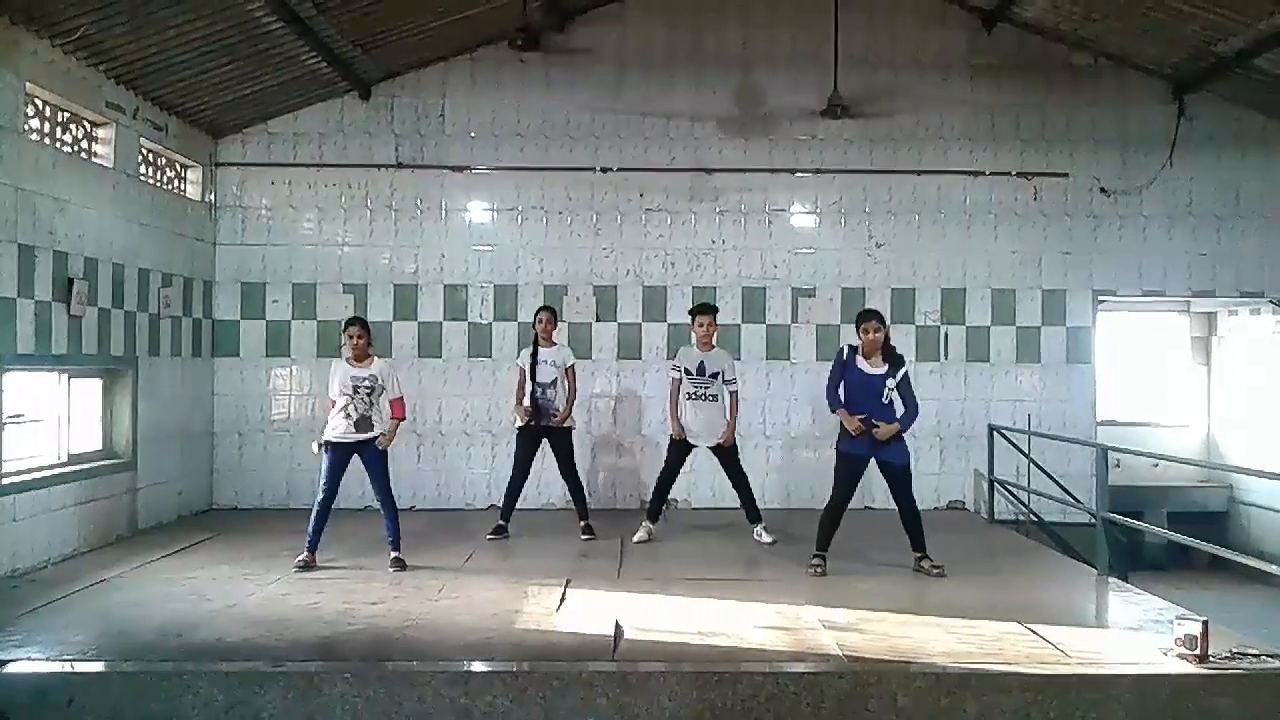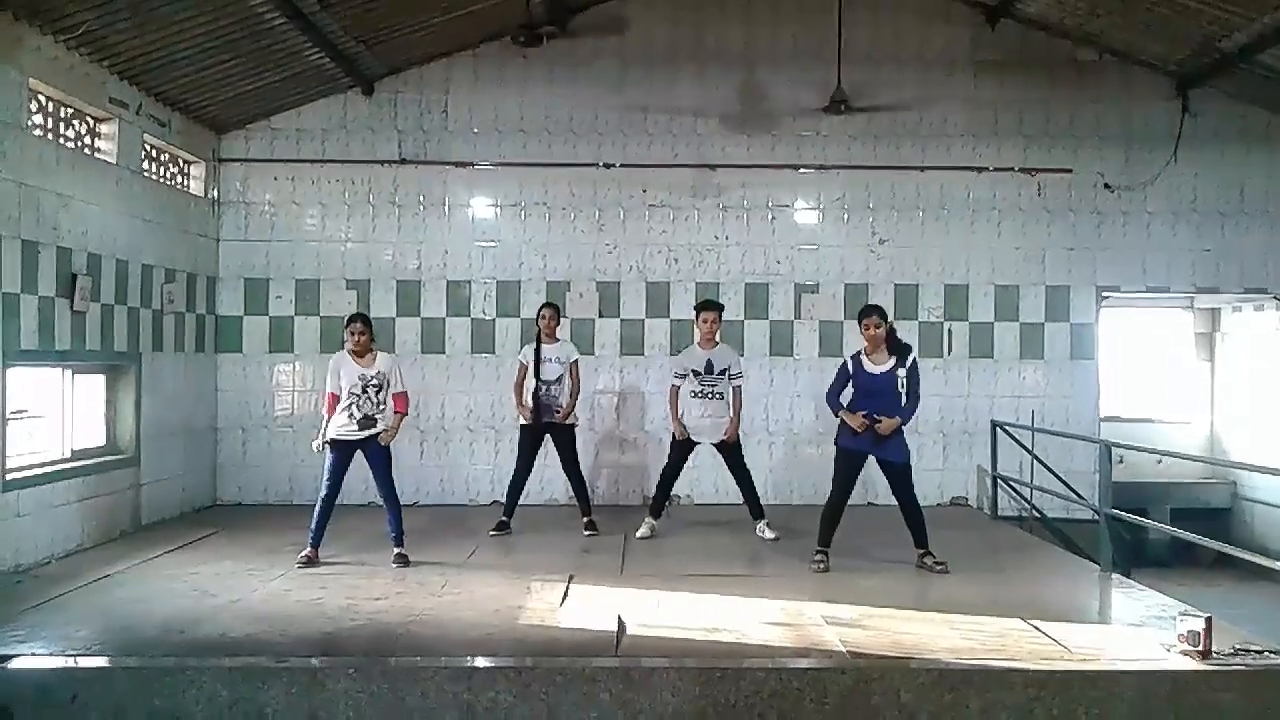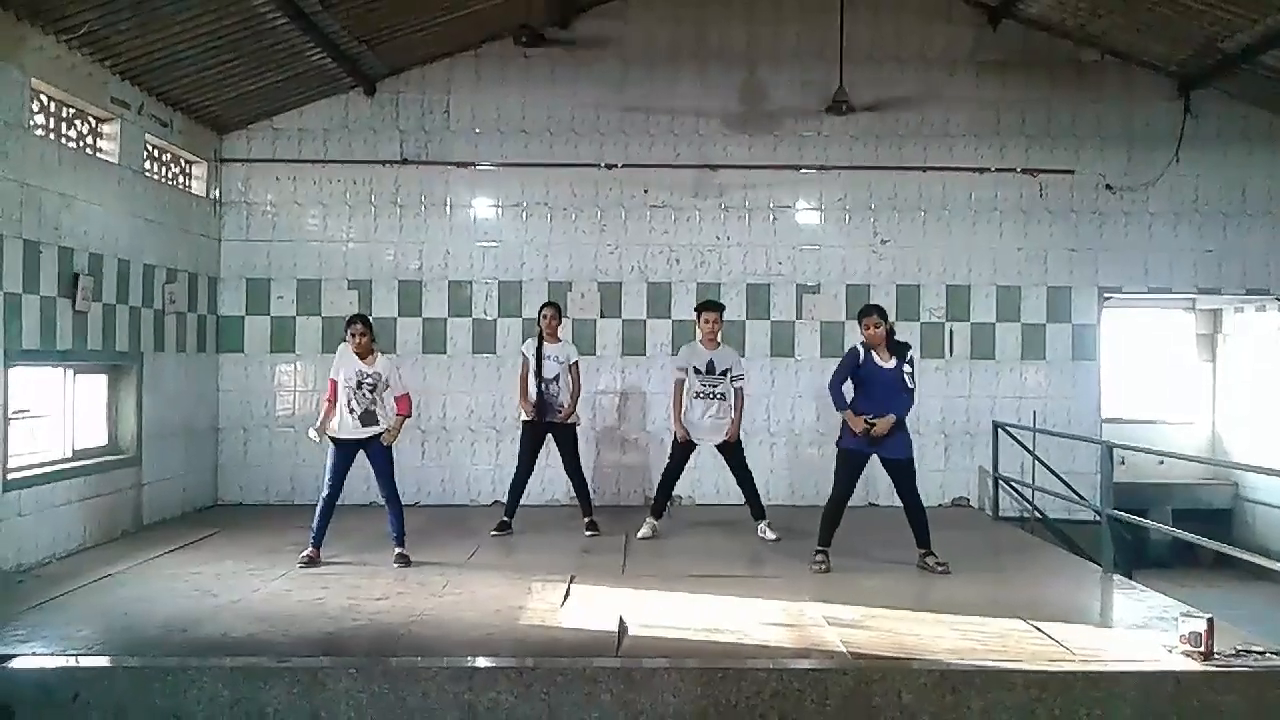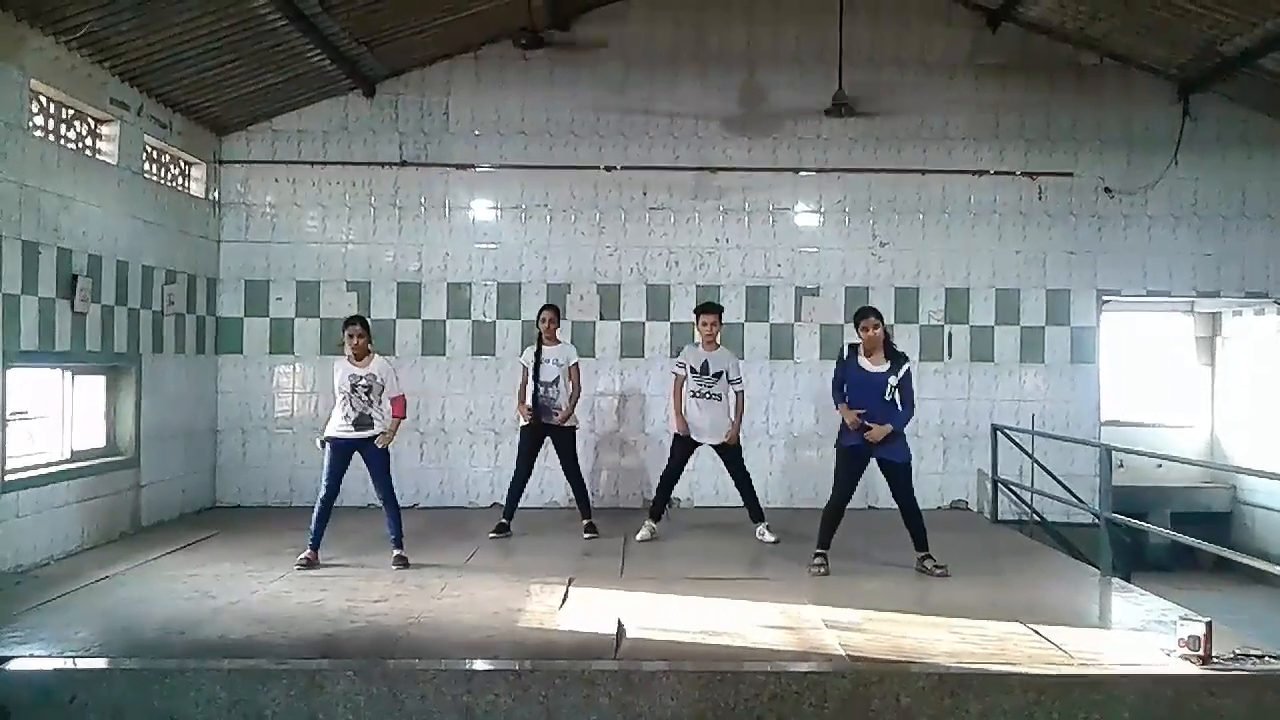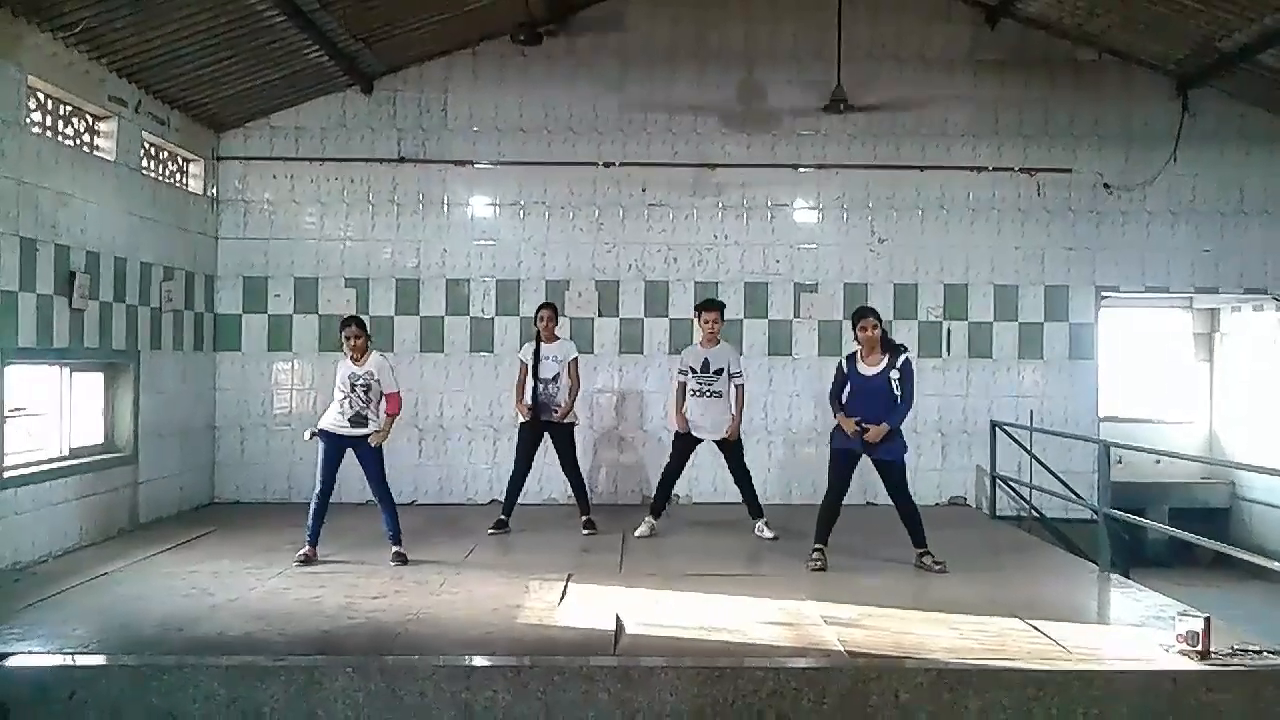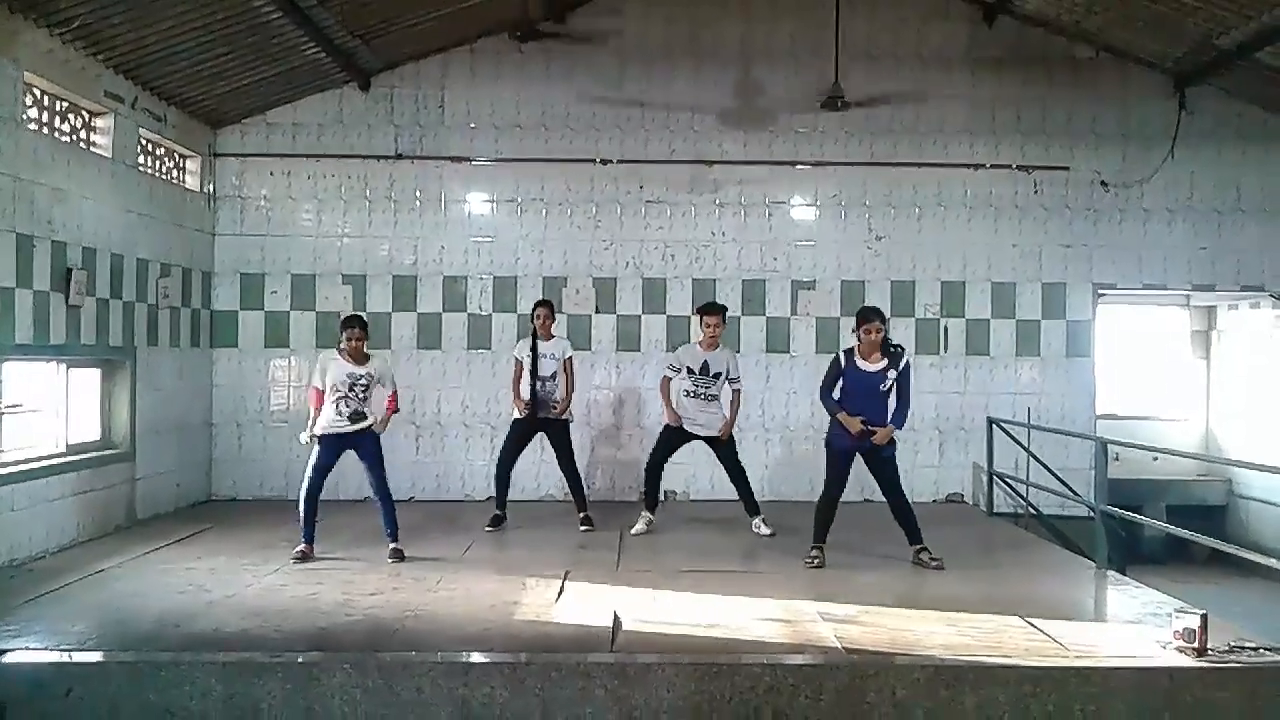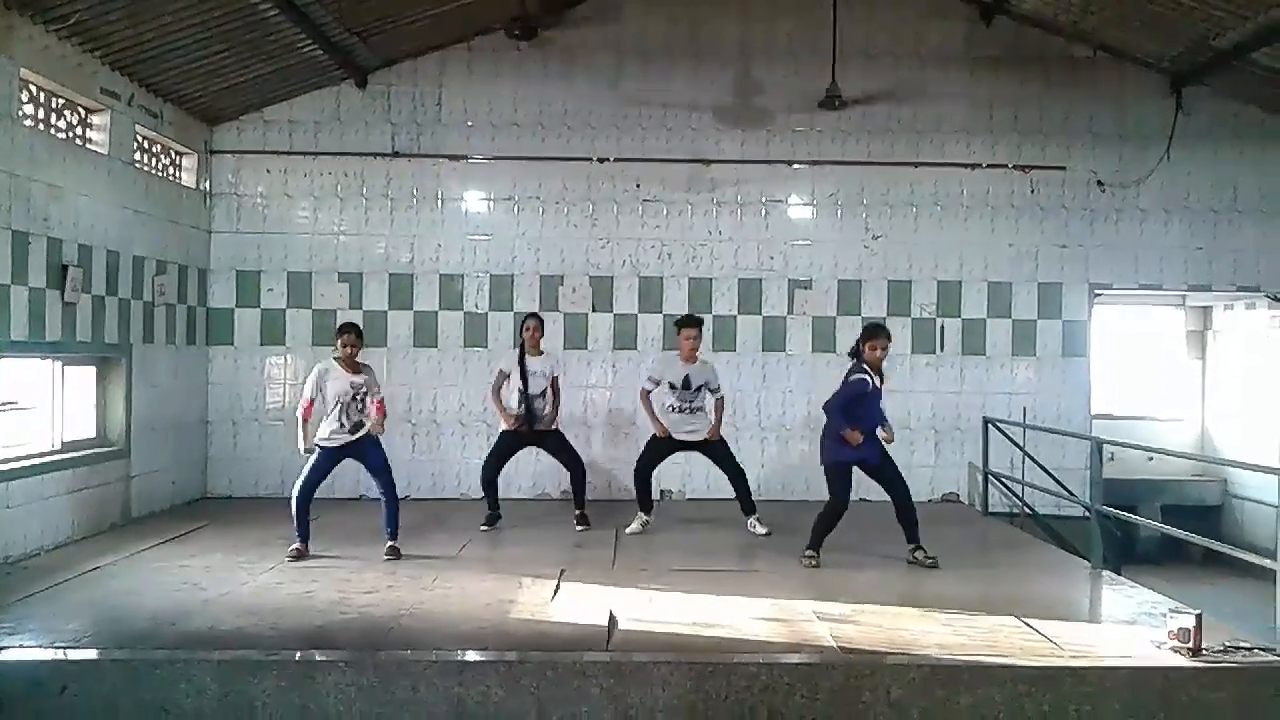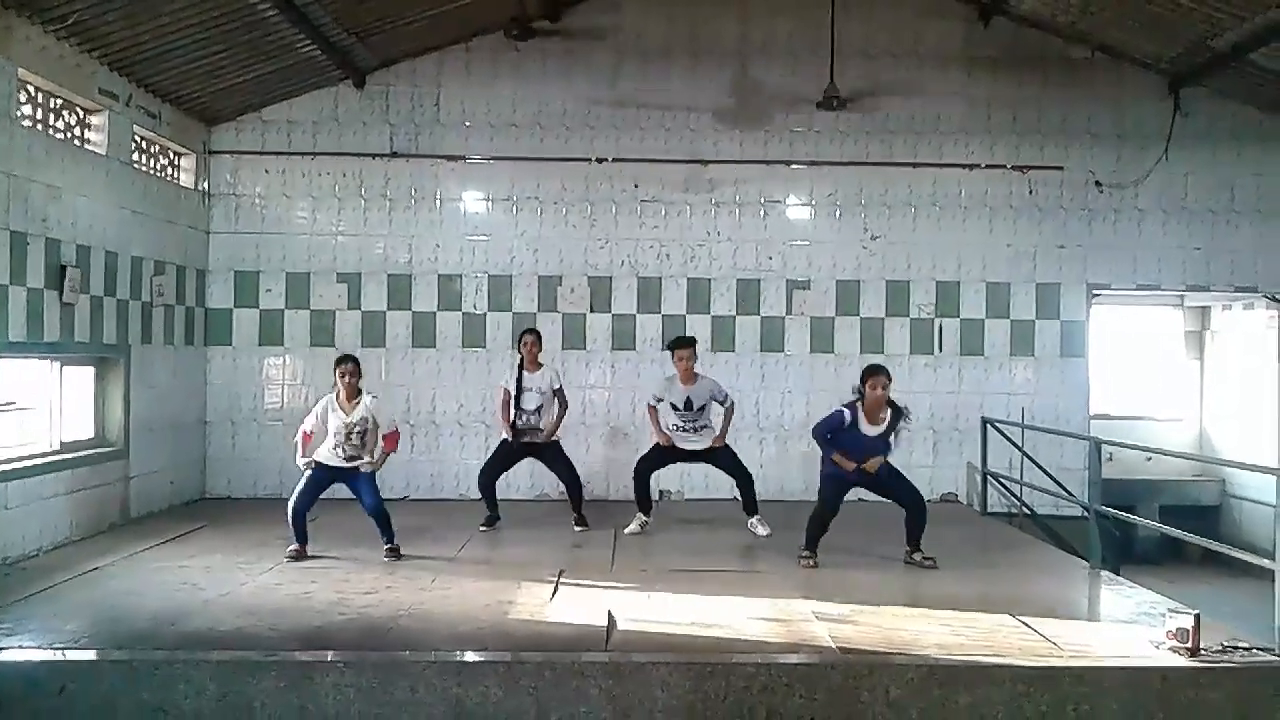
dt=0.2s
person 1, frame 1
left shoulder: (896, 365)
right shoulder: (847, 356)
left elbow: (911, 406)
right elbow: (832, 390)
left wrist: (895, 427)
right wrist: (845, 418)
left hip: (890, 440)
right hip: (854, 439)
left knee: (906, 500)
right knee: (839, 499)
left ankle: (921, 556)
right ankle: (819, 555)
person 1, frame 2
left shoulder: (905, 356)
right shoulder: (855, 362)
left elbow: (914, 398)
right elbow: (832, 394)
left wrist: (897, 421)
right wrist: (847, 416)
left hip: (891, 437)
right hip: (854, 435)
left knee: (907, 497)
right knee: (839, 494)
left ankle: (923, 553)
right ankle: (821, 551)
person 1, frame 3
left shoulder: (904, 354)
right shoulder: (858, 352)
left elbow: (908, 397)
right elbow: (835, 384)
left wrist: (890, 420)
right wrist: (850, 417)
left hip: (894, 434)
right hip: (856, 435)
left knee: (910, 495)
right knee: (840, 494)
left ankle: (925, 553)
right ankle: (821, 551)
person 1, frame 4
left shoulder: (899, 363)
right shoulder: (849, 355)
left elbow: (908, 407)
right elbow: (837, 386)
left wrist: (887, 428)
right wrist: (843, 410)
left hip: (890, 439)
right hip: (854, 436)
left knee: (906, 498)
right knee: (839, 496)
left ankle: (923, 556)
right ankle: (820, 553)
person 1, frame 5
left shoulder: (899, 358)
right shoulder: (848, 362)
left elbow: (907, 399)
right elbow: (835, 396)
left wrist: (885, 427)
right wrist: (841, 419)
left hip: (885, 437)
right hip: (848, 436)
left knee: (901, 495)
right knee: (835, 493)
left ankle: (922, 552)
right ankle: (818, 549)
person 1, frame 6
left shoulder: (897, 360)
right shoulder: (845, 359)
left elbow: (903, 400)
right elbow: (825, 393)
left wrist: (891, 428)
right wrist: (845, 419)
left hip: (877, 438)
right hip: (844, 435)
left knee: (895, 493)
right knee: (832, 491)
left ankle: (919, 549)
right ankle: (817, 547)
person 1, frame 7
left shoulder: (875, 373)
right shoulder: (860, 378)
right elbow: (830, 408)
left wrist: (886, 426)
right wrist: (848, 433)
left hip: (868, 445)
right hip: (840, 446)
left knee: (901, 492)
right knee: (839, 502)
left ankle: (914, 548)
right ankle: (812, 548)
person 1, frame 8
left shoulder: (895, 415)
right shoulder: (847, 414)
right elbow: (818, 432)
left wrist: (879, 459)
right wrist: (838, 459)
left hip: (874, 469)
right hip: (839, 469)
left knee: (916, 503)
right knee: (826, 509)
left ankle: (913, 550)
right ankle: (809, 549)
person 2, frame 1
left shoulder: (383, 366)
right shoulder: (337, 367)
left elbow: (397, 404)
right elbow: (333, 404)
left wrist: (390, 433)
right wrist: (324, 435)
left hip: (372, 439)
right hip: (338, 439)
left knee: (384, 495)
right knee: (325, 496)
left ankle: (395, 551)
right ankle: (309, 552)
person 2, frame 2
left shoulder: (386, 361)
right shoulder: (339, 360)
left elbow: (400, 399)
right elbow: (331, 399)
left wrist: (393, 428)
right wrist: (322, 432)
left hip: (375, 436)
right hip: (341, 435)
left knee: (387, 491)
right knee: (328, 491)
left ankle: (398, 547)
right ankle: (312, 548)
person 2, frame 3
left shoulder: (385, 364)
right shoulder: (342, 353)
left elbow: (403, 400)
right elbow: (332, 391)
left wrist: (395, 430)
right wrist: (321, 423)
left hip: (376, 435)
right hip: (342, 435)
left knee: (389, 491)
right knee: (330, 491)
left ankle: (399, 547)
right ankle: (314, 548)
person 2, frame 4
left shoulder: (381, 365)
right shoulder: (339, 365)
left elbow: (398, 402)
left wrist: (390, 432)
right wrist: (325, 432)
left hip: (372, 437)
right hip: (338, 437)
left knee: (385, 493)
right knee: (326, 493)
left ankle: (398, 549)
right ankle: (312, 550)
person 2, frame 5
left shoulder: (380, 362)
right shoulder: (341, 365)
left elbow: (393, 398)
left wrist: (384, 430)
right wrist: (318, 427)
left hip: (365, 435)
right hip: (333, 432)
left knee: (381, 490)
right knee: (322, 489)
left ankle: (396, 545)
right ankle: (310, 547)
person 2, frame 6
left shoulder: (376, 365)
right shoulder: (328, 359)
left elbow: (391, 395)
right elbow: (317, 394)
left wrist: (384, 418)
right wrist: (310, 427)
left hip: (364, 432)
right hip: (330, 433)
left knee: (380, 486)
right knee: (309, 489)
left ankle: (393, 542)
right ankle: (306, 544)
person 2, frame 7
left shoulder: (368, 372)
right shoulder: (323, 370)
left elbow: (378, 400)
right elbow: (306, 405)
left wrist: (378, 423)
right wrist: (304, 440)
left hip: (364, 440)
right hip: (330, 444)
left knee: (388, 487)
right knee: (301, 493)
left ankle: (391, 541)
right ankle: (301, 543)
person 2, frame 8
left shoulder: (371, 404)
right shoulder: (326, 404)
left elbow: (392, 435)
right elbow: (306, 432)
left wrist: (377, 463)
right wrist: (302, 457)
left hip: (359, 467)
right hip: (326, 463)
left knee: (375, 507)
right knee: (296, 505)
left ankle: (390, 543)
right ankle: (300, 545)
person 3, frame 1
left shoulder: (724, 358)
right shoulder: (683, 354)
left elbow: (733, 394)
right elbow: (674, 387)
left wrist: (731, 427)
right wrist: (673, 421)
left hip: (718, 430)
right hip: (685, 429)
left knee: (738, 477)
right knee: (667, 475)
left ankle: (758, 525)
right ankle: (649, 523)
person 3, frame 2
left shoulder: (730, 355)
right shoulder: (686, 355)
left elbow: (737, 390)
right elbow: (675, 389)
left wrist: (735, 422)
right wrist: (675, 422)
left hip: (722, 427)
right hip: (689, 427)
left knee: (741, 473)
right knee: (670, 472)
left ankle: (760, 522)
right ankle: (651, 519)
person 3, frame 3
left shoulder: (731, 355)
right shoulder: (688, 351)
left elbow: (738, 390)
right elbow: (679, 387)
left wrist: (736, 424)
right wrist: (678, 422)
left hip: (723, 428)
right hip: (690, 426)
left knee: (743, 473)
right knee: (671, 472)
left ankle: (762, 522)
right ankle: (653, 519)
person 3, frame 4
left shoulder: (729, 358)
right shoulder: (688, 352)
left elbow: (738, 393)
right elbow: (678, 383)
left wrist: (736, 426)
right wrist: (678, 415)
left hip: (722, 429)
right hip: (689, 427)
left knee: (740, 476)
right knee: (670, 473)
left ankle: (760, 524)
right ankle: (651, 522)
person 3, frame 5
left shoulder: (729, 353)
right shoulder: (688, 353)
left elbow: (739, 387)
right elbow: (680, 387)
left wrist: (737, 421)
right wrist: (679, 415)
left hip: (723, 426)
right hip: (691, 424)
left knee: (740, 472)
right knee: (672, 470)
left ankle: (759, 521)
right ankle: (652, 519)
person 3, frame 6
left shoulder: (728, 357)
right shoulder: (684, 352)
left elbow: (736, 390)
right elbow: (665, 380)
left wrist: (731, 422)
right wrist: (669, 410)
left hip: (713, 424)
right hip: (681, 421)
left knee: (735, 469)
right knee: (654, 463)
left ankle: (756, 517)
right ankle: (648, 514)
person 3, frame 7
left shoulder: (707, 370)
right shoulder: (663, 365)
left elbow: (719, 397)
right elbow: (644, 393)
left wrist: (717, 425)
right wrist: (655, 422)
left hip: (702, 432)
right hip: (670, 431)
left knee: (735, 471)
right knee: (642, 467)
left ankle: (752, 517)
right ankle: (644, 515)
person 3, frame 8
left shoulder: (710, 385)
right shoulder: (667, 385)
left elbow: (729, 404)
right elbow: (651, 405)
left wrist: (723, 433)
right wrist: (659, 432)
left hip: (708, 443)
right hip: (675, 443)
left knee: (743, 475)
right knee: (641, 469)
left ankle: (754, 518)
right ankle: (643, 516)
person 4, frame 1
left shoulder: (564, 352)
right shoulder: (527, 353)
left elbow: (572, 386)
right elbow: (520, 385)
left wrist: (567, 411)
right wrist: (518, 407)
left hip: (558, 422)
right hip: (530, 421)
left knee: (569, 472)
right knee: (519, 473)
left ankle: (584, 522)
right ankle: (503, 523)
person 4, frame 2
left shoulder: (568, 348)
right shoulder: (529, 350)
left elbow: (575, 382)
right elbow: (519, 382)
left wrist: (570, 407)
right wrist: (520, 406)
left hip: (561, 418)
right hip: (532, 418)
left knee: (572, 468)
right knee: (521, 469)
left ankle: (587, 517)
right ankle: (505, 519)
person 4, frame 3
left shoulder: (568, 348)
right shoulder: (531, 345)
left elbow: (576, 383)
right elbow: (523, 377)
left wrist: (572, 407)
right wrist: (523, 401)
left hip: (562, 417)
right hip: (535, 416)
left knee: (574, 468)
right knee: (523, 468)
left ankle: (588, 518)
right ankle: (507, 519)
person 4, frame 4
left shoulder: (568, 350)
right shoulder: (530, 351)
left elbow: (576, 385)
right elbow: (523, 383)
left wrist: (569, 410)
right wrist: (520, 405)
left hip: (561, 420)
right hip: (533, 419)
left knee: (572, 471)
right knee: (521, 471)
left ankle: (587, 520)
right ankle: (505, 521)
person 4, frame 5
left shoulder: (567, 346)
right shoulder: (529, 348)
left elbow: (575, 381)
right elbow: (521, 380)
left wrist: (569, 406)
right wrist: (519, 404)
left hip: (560, 416)
right hip: (532, 415)
left knee: (571, 467)
right knee: (520, 467)
left ankle: (586, 516)
right ankle: (504, 517)
person 4, frame 6
left shoulder: (562, 345)
right shoulder: (524, 345)
left elbow: (570, 377)
right elbow: (516, 377)
left wrist: (566, 402)
right wrist: (516, 400)
left hip: (555, 414)
right hip: (527, 414)
left knee: (568, 464)
right knee: (504, 462)
left ankle: (583, 513)
right ankle: (500, 512)
person 4, frame 7
left shoulder: (549, 360)
right shoulder: (512, 358)
left elbow: (555, 392)
right elbow: (495, 388)
left wrist: (553, 415)
right wrist: (504, 413)
left hip: (544, 428)
right hip: (515, 428)
left knee: (577, 467)
right knee: (488, 471)
left ankle: (579, 511)
right ankle: (493, 512)
person 4, frame 8
left shoulder: (550, 374)
right shoulder: (513, 374)
left elbow: (563, 403)
right elbow: (505, 402)
left wrist: (554, 428)
right wrist: (506, 426)
left hip: (544, 440)
right hip: (515, 439)
left knee: (571, 478)
right knee: (485, 476)
left ankle: (577, 514)
right ankle: (493, 513)
